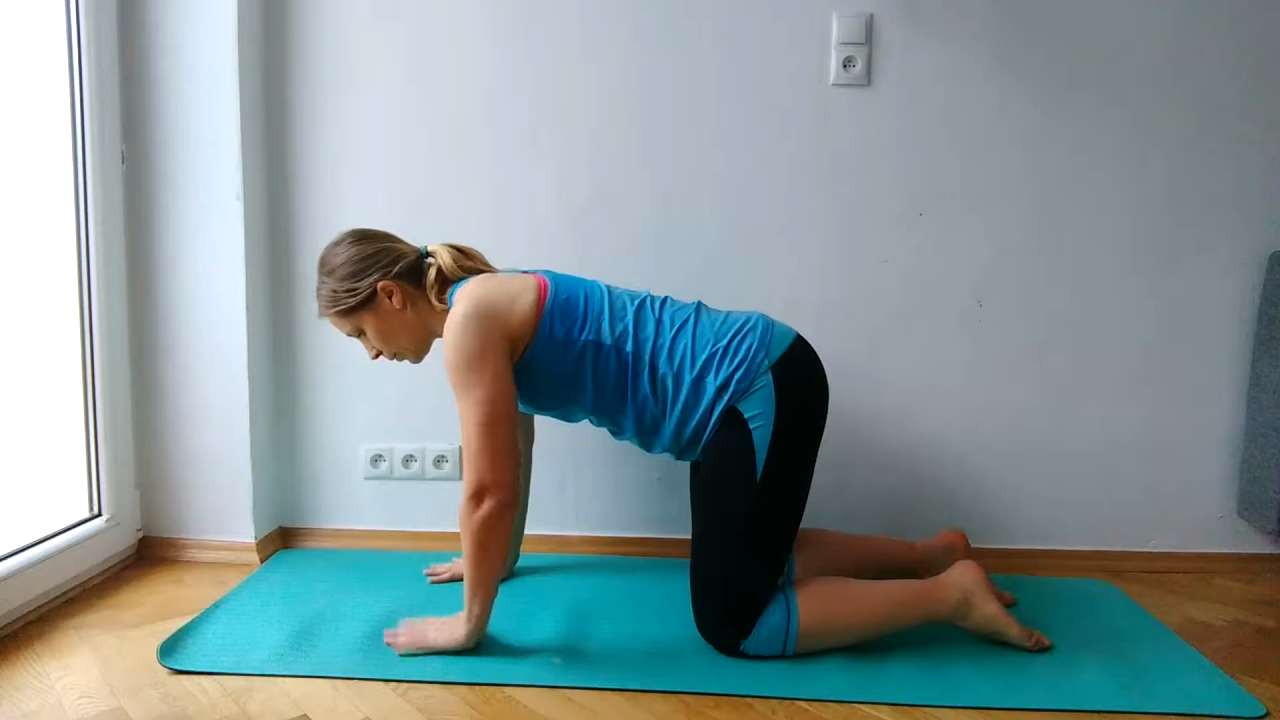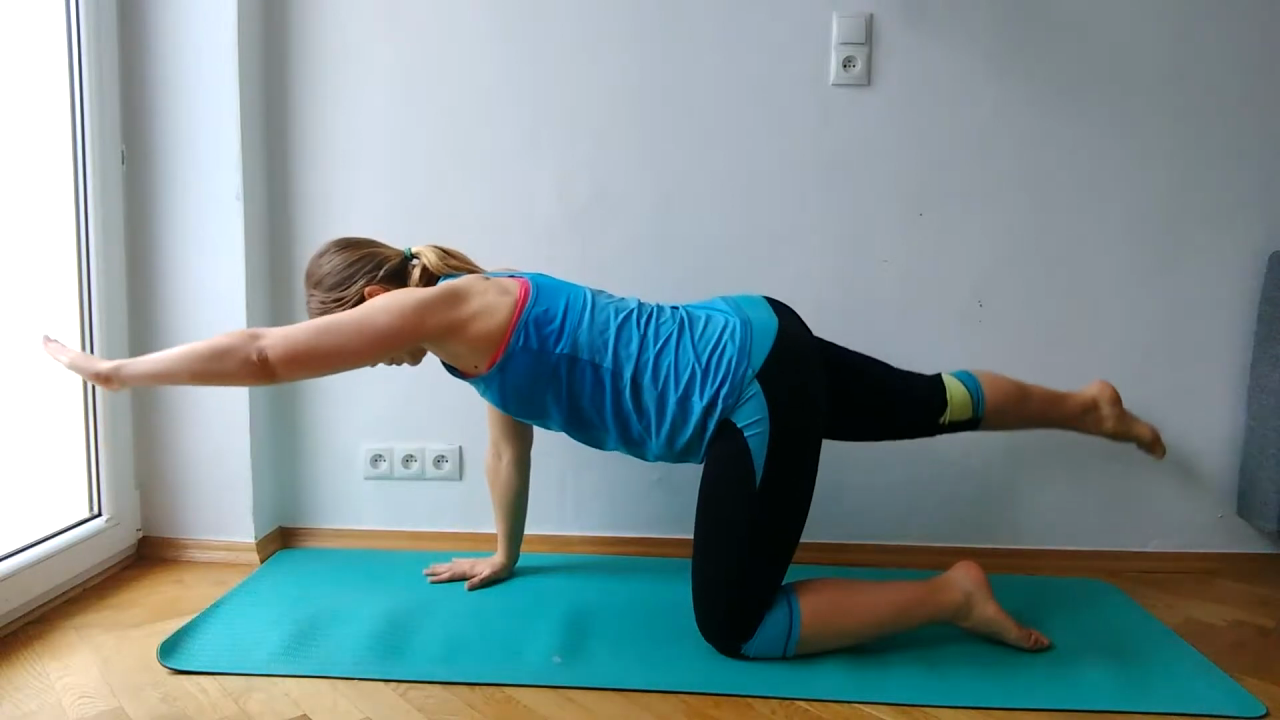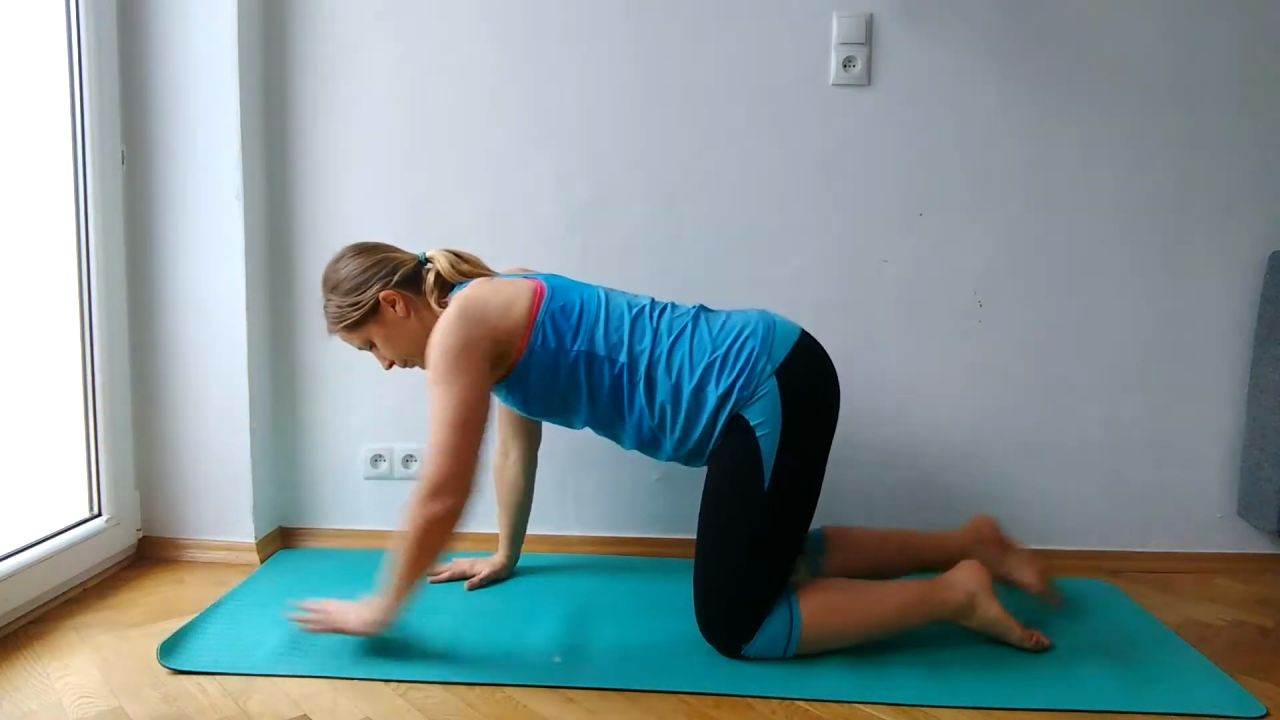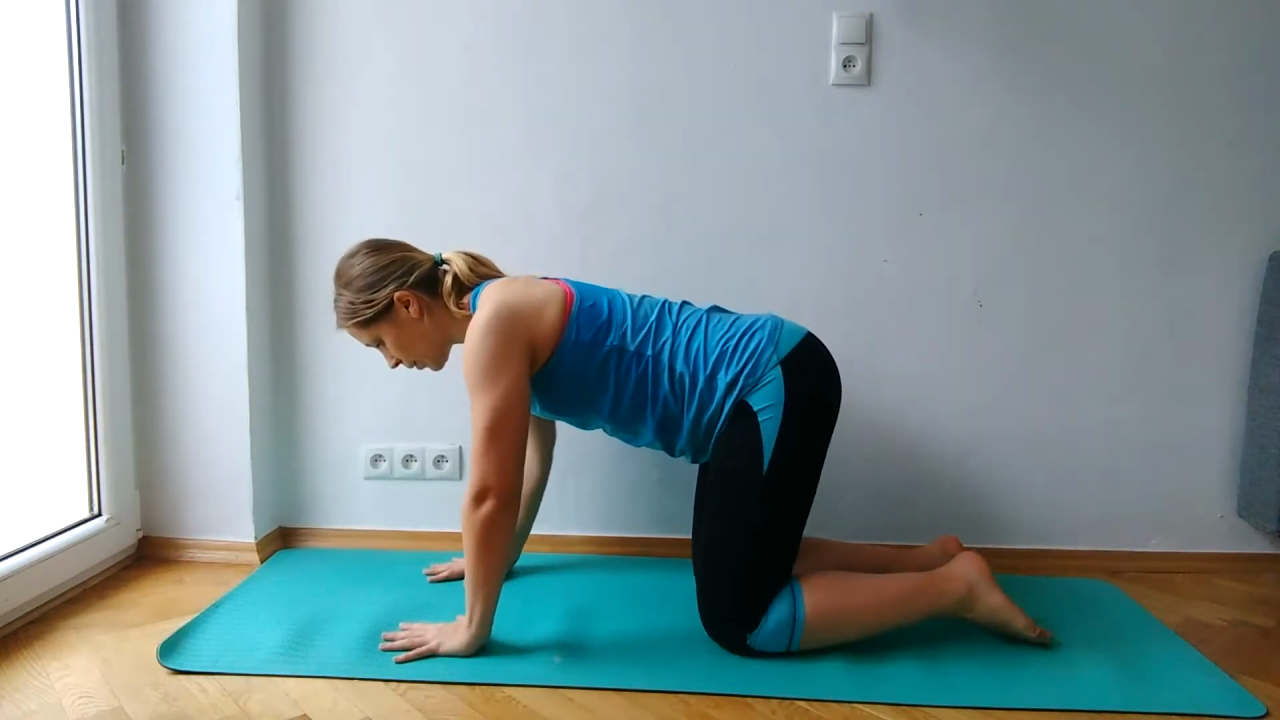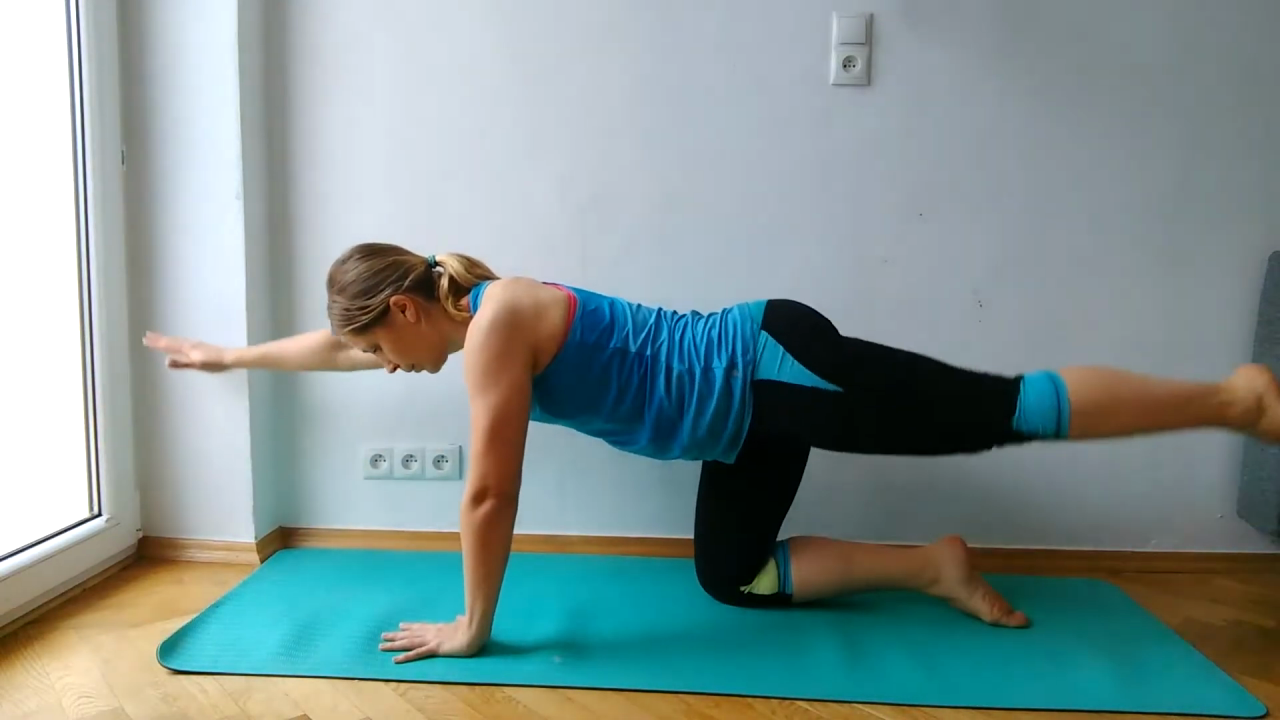
dt=1s
person 1, frame 1
left shoulder: (470, 320)
right shoulder: (488, 309)
left elbow: (484, 488)
right elbow: (513, 443)
left wrist: (467, 623)
right wrist: (497, 557)
left hip: (760, 387)
right hip: (753, 383)
left knee: (731, 621)
right knee: (751, 556)
left ankle: (952, 594)
right ankle: (931, 552)
person 1, frame 2
left shoulder: (442, 310)
right shoulder: (475, 317)
left elbow: (263, 354)
right elbow: (509, 436)
left wrist: (116, 370)
right wrist: (501, 555)
left hip: (749, 384)
right hip: (756, 351)
left knee: (732, 623)
right knee: (925, 403)
left ankle: (951, 594)
right ankle: (1092, 408)
person 1, frame 3
left shoulder: (462, 325)
right shoulder: (492, 304)
left elbow: (442, 490)
right elbow: (519, 439)
left wrist: (385, 606)
right wrist: (504, 553)
left hip: (767, 389)
right hip: (760, 380)
left knee: (734, 623)
right knee: (768, 560)
left ankle: (956, 593)
right ankle: (965, 544)
person 1, frame 4
left shoulder: (492, 327)
right shoulder: (505, 319)
left elbow: (489, 494)
right elbow: (532, 459)
left wrist: (473, 627)
right wrist: (499, 557)
left hip: (776, 384)
right hip: (749, 389)
left knee: (739, 621)
right knee: (723, 573)
left ankle: (957, 583)
right ankle: (926, 560)
person 1, frame 5
left shoulder: (491, 328)
right shoulder: (460, 312)
left elbow: (489, 497)
right elbow: (339, 342)
left wrist: (469, 628)
right wrist: (227, 353)
left hip: (774, 368)
right hip: (749, 397)
left knee: (1006, 406)
right knee: (730, 576)
right ankle: (933, 566)
